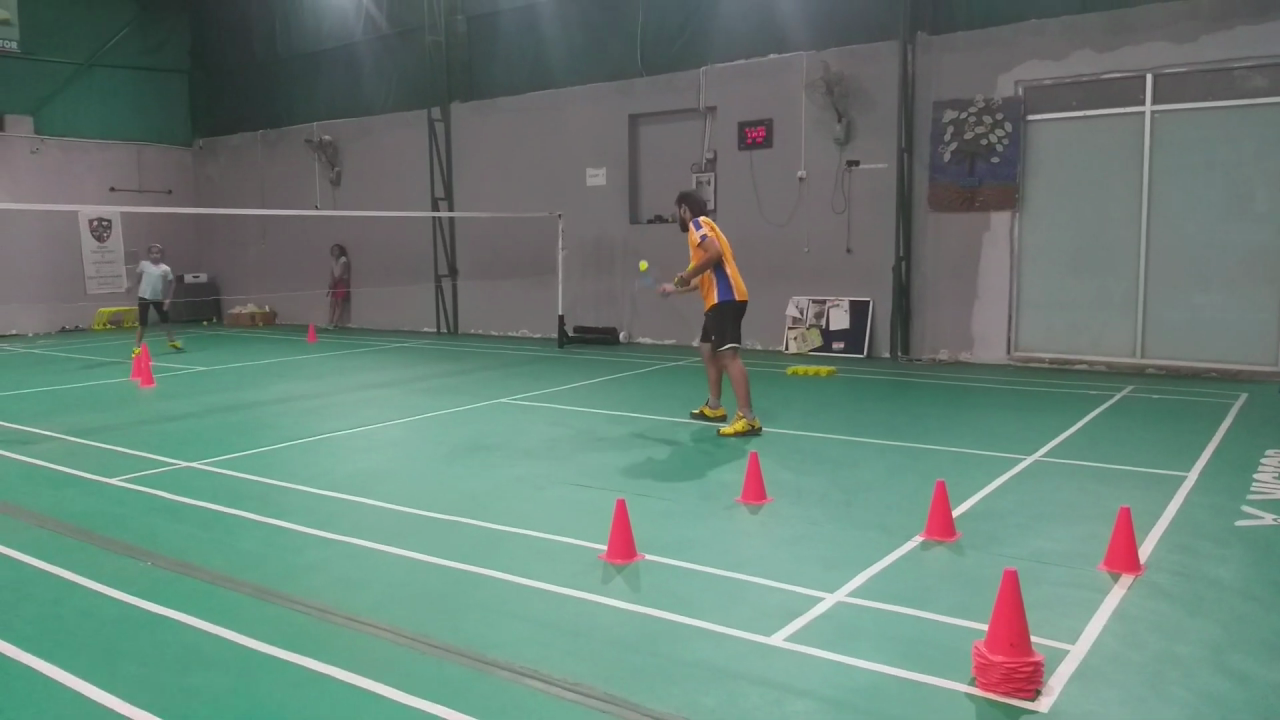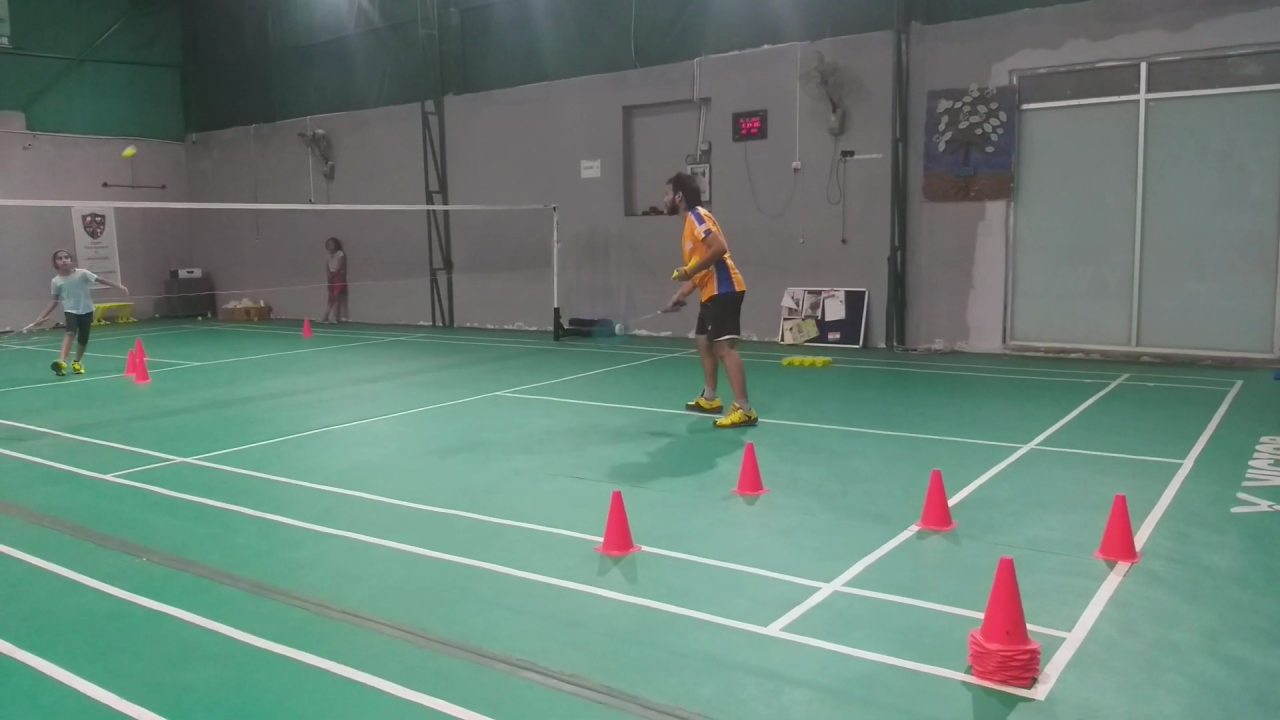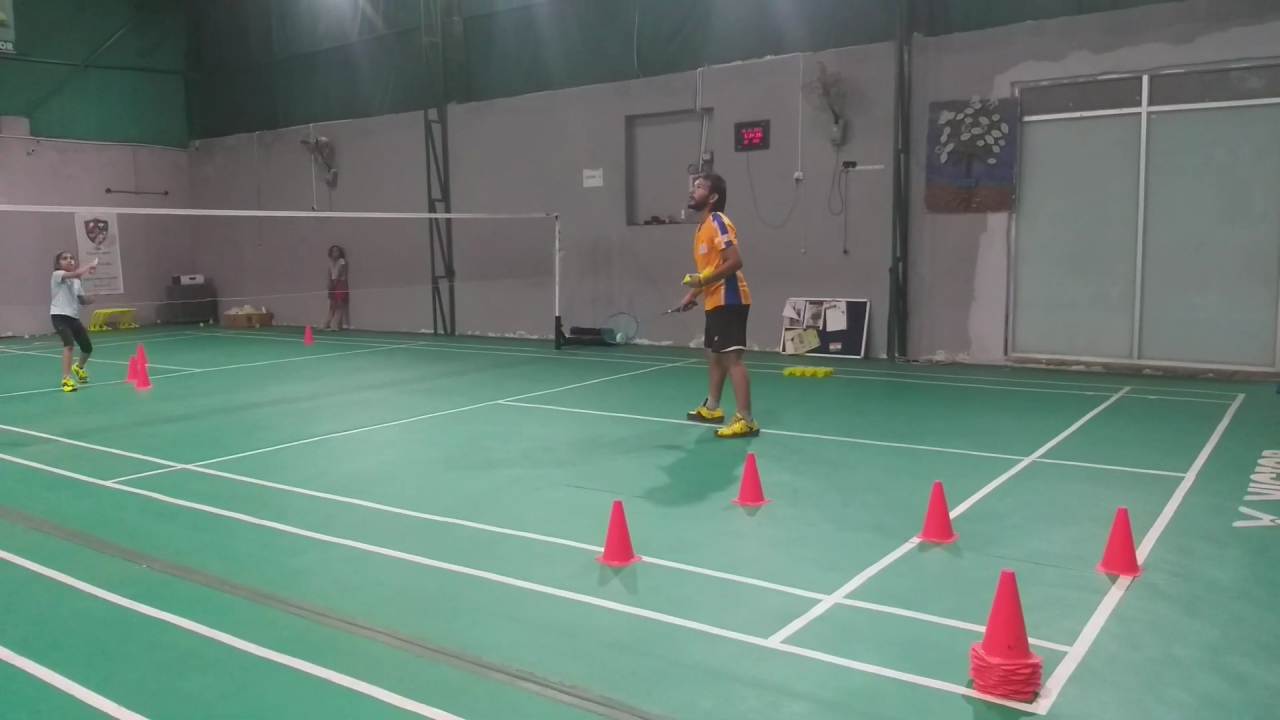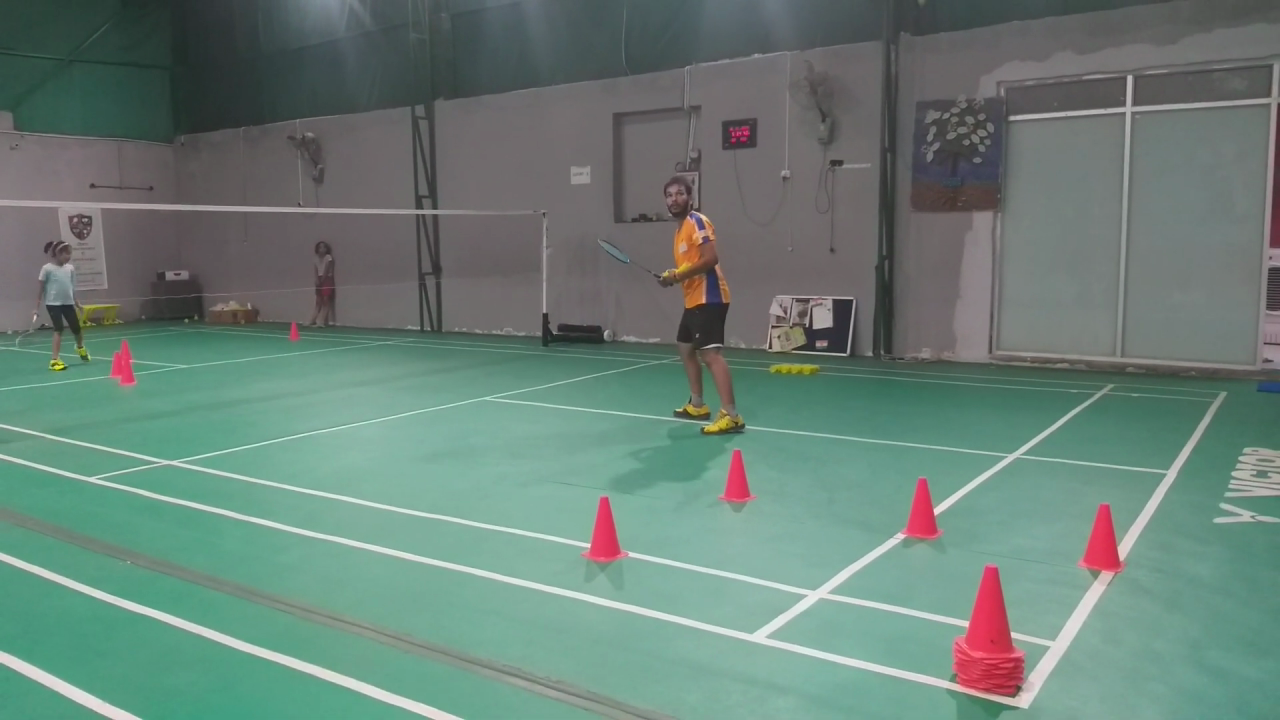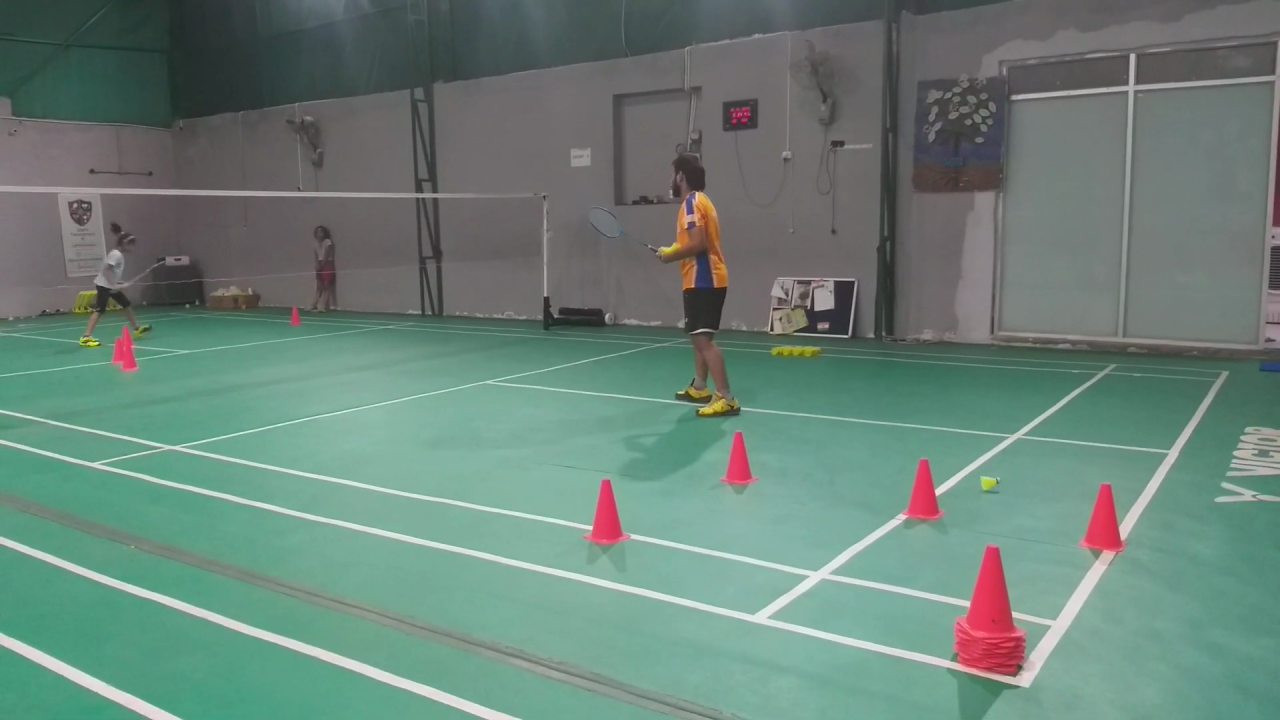
dt=1s
person 1, frame 1
left shoulder: (697, 224)
right shoulder: (702, 228)
left elbow: (715, 253)
right elbow: (703, 279)
left wrist: (687, 275)
right wrist: (675, 287)
left hip: (725, 299)
right hip: (719, 300)
left knee: (729, 356)
right knee: (708, 351)
left ankle: (747, 418)
right ankle: (714, 407)
person 1, frame 2
left shoulder: (697, 216)
right shoulder: (689, 223)
left elbow: (720, 249)
left wrist: (689, 270)
right wrist: (681, 294)
left hip: (724, 291)
right hip: (712, 293)
left knee: (725, 347)
right knee: (704, 343)
left ankle: (743, 409)
right ankle: (709, 398)
person 1, frame 3
left shoulder: (719, 222)
right shoulder: (702, 227)
left elbow: (735, 262)
left wrist: (702, 280)
right wrist: (693, 293)
left hip: (728, 301)
right hip: (715, 302)
left knee: (732, 357)
right knee: (715, 356)
left ankle: (746, 420)
right ankle: (712, 408)
person 1, frame 4
left shoulder: (697, 222)
right shoulder: (680, 229)
left elbow: (710, 259)
left wrist: (678, 274)
right wrist: (673, 276)
left hip: (709, 299)
right hip: (693, 300)
left knee: (711, 354)
right knee: (686, 350)
left ankle: (730, 415)
right ankle: (697, 405)
person 1, frame 5
left shoulder: (692, 203)
right shoulder: (700, 201)
left elbow: (698, 244)
left wrist: (669, 255)
right wrist: (673, 251)
left hip: (702, 281)
right hip: (708, 279)
left knee: (703, 338)
right knee: (698, 336)
left ankle: (726, 399)
right ankle: (699, 388)
